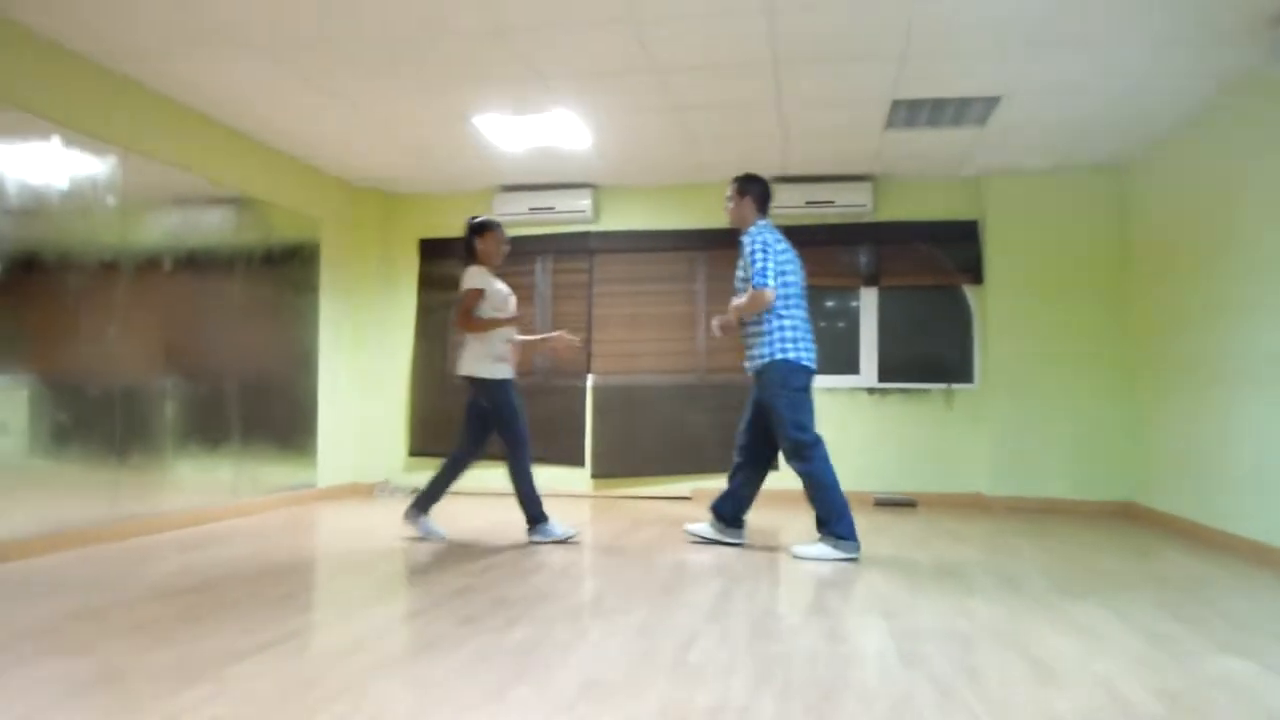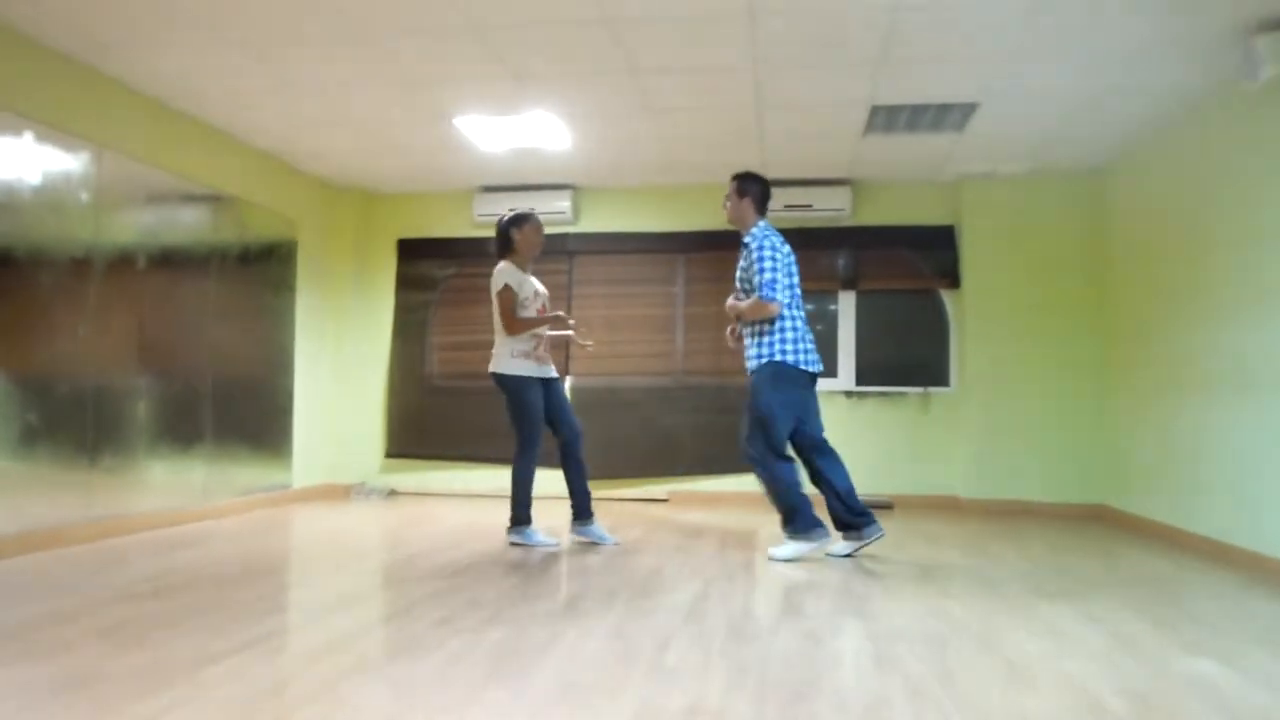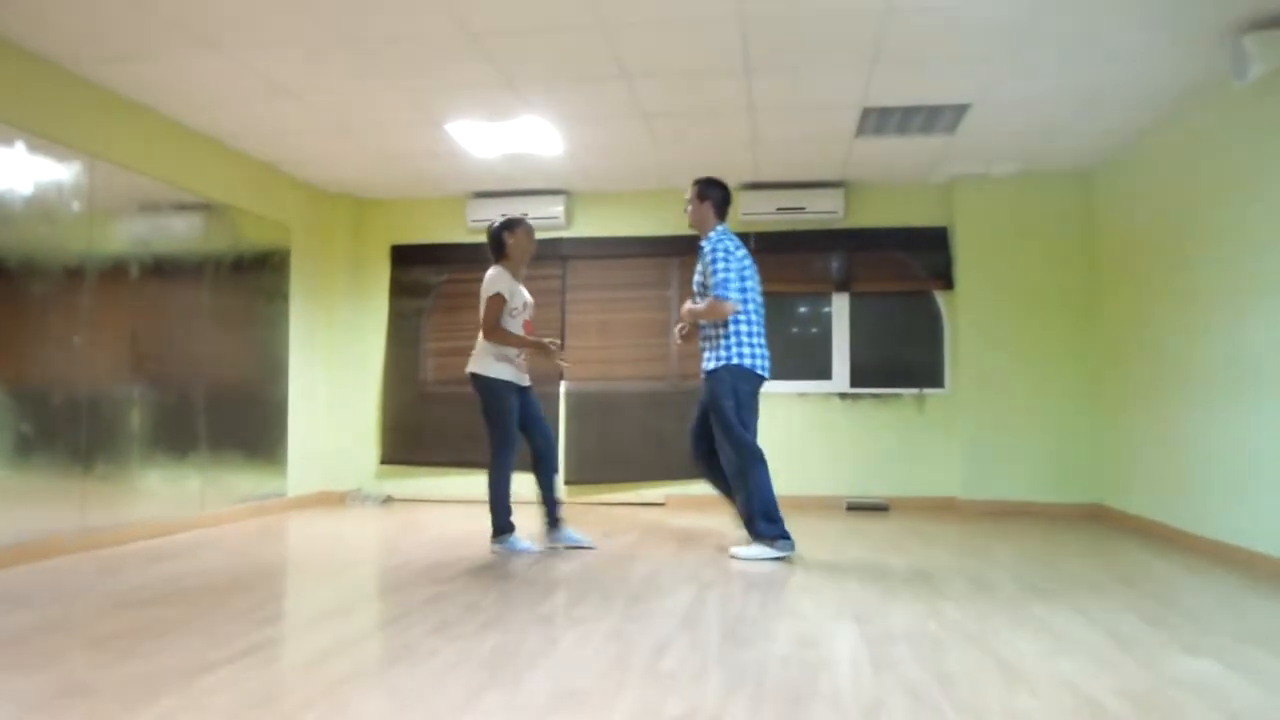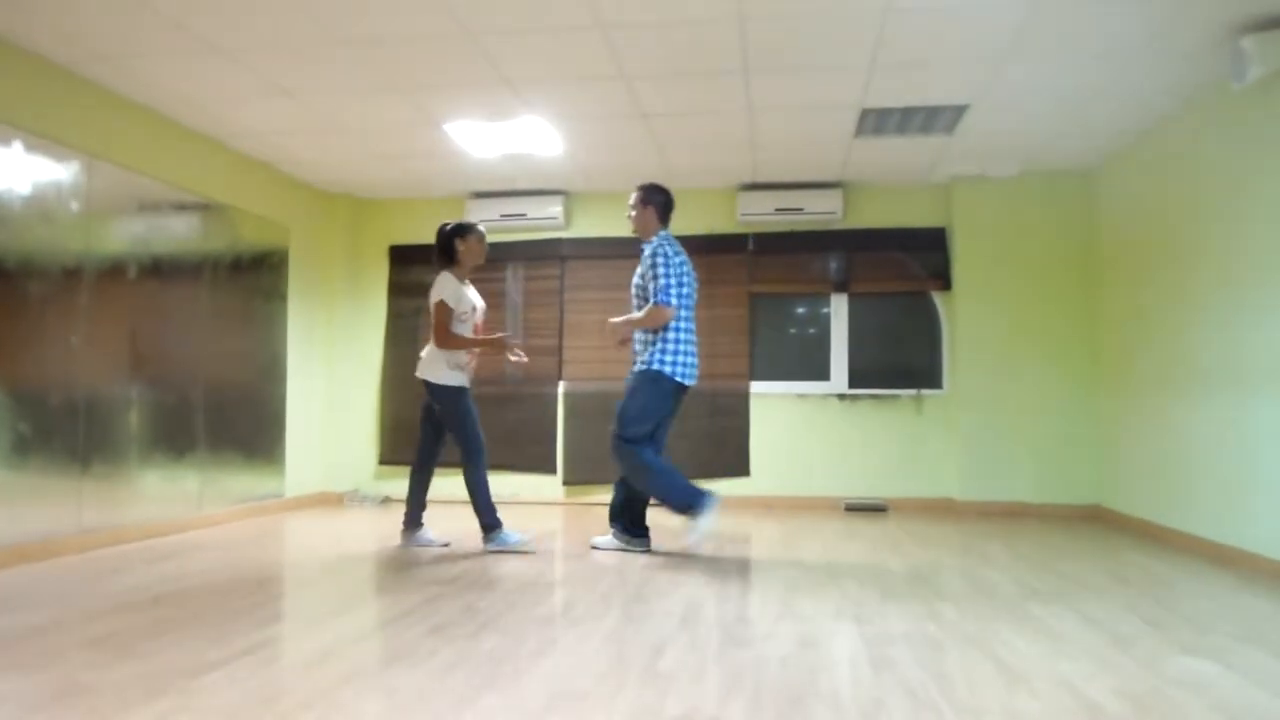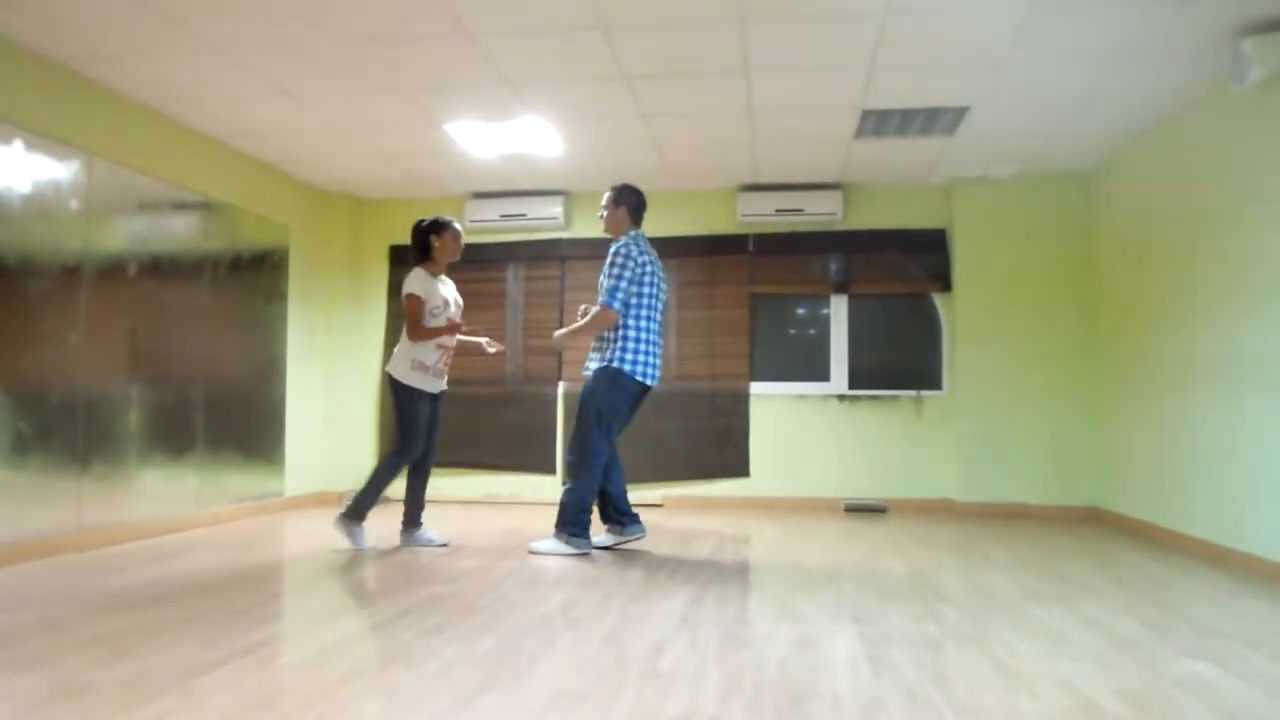
dt=0.4s
person 1, frame 1
left shoulder: (758, 241)
right shoulder: (768, 241)
left elbow: (763, 296)
left wrist: (738, 306)
right wrist: (732, 321)
left hip: (781, 358)
right hip: (775, 358)
left knee: (799, 445)
right knee: (752, 442)
left ankle: (840, 536)
right ankle: (727, 522)
person 1, frame 2
left shoulder: (761, 243)
right shoulder: (763, 242)
left elbow: (768, 304)
left wrist: (734, 309)
right wrist: (742, 325)
left hip: (778, 359)
right hip: (793, 358)
left knee: (764, 447)
right knee: (811, 445)
left ankle: (805, 527)
right ankle: (859, 525)
person 1, frame 3
left shoulder: (718, 246)
right shoulder: (727, 246)
left elbow: (723, 307)
left wrist: (692, 311)
right wrist: (696, 323)
left hip: (732, 363)
right hip: (729, 364)
left knee: (738, 450)
right knee: (705, 445)
left ankle: (772, 537)
right ankle: (762, 516)
person 1, frame 4
left shoulder: (659, 251)
right shoulder: (669, 251)
left elbow: (666, 311)
left wrist: (625, 324)
right wrist: (634, 332)
left hip: (660, 367)
right hip: (672, 367)
left knee: (628, 443)
right knee: (638, 444)
left ankle: (696, 502)
right ankle: (628, 530)
person 1, frame 5
left shoulder: (625, 250)
right shoulder: (645, 253)
left elbow: (608, 314)
left wrist: (568, 333)
right wrist: (593, 315)
left hip: (618, 366)
right hip: (637, 366)
left knee: (586, 449)
right knee: (600, 446)
left ankle: (572, 534)
right ankle: (623, 522)
person 2, frame 1
left shoulder: (490, 281)
right shoulder: (477, 276)
left elbow: (501, 336)
right elbow: (464, 322)
left wrist: (546, 338)
right wrist: (506, 319)
left hip: (495, 373)
right hip: (487, 372)
left knee: (470, 447)
right knee: (518, 443)
left ankle: (419, 510)
right ankle: (538, 523)
person 2, frame 2
left shoulder: (529, 277)
right shoulder: (506, 271)
right elbow: (510, 325)
left wrist: (562, 333)
right wrist: (549, 318)
left hip: (541, 369)
right hip: (514, 369)
left knee: (572, 436)
right knee: (531, 442)
left ankle: (583, 520)
right ankle: (520, 525)
person 2, frame 3
left shoulder: (514, 280)
right shoulder: (499, 277)
right elbow: (491, 331)
left wrist: (539, 347)
right wrist: (536, 343)
left hip: (515, 376)
right hip: (494, 374)
left knee: (545, 443)
right knee: (505, 448)
left ankle: (555, 526)
right ankle: (503, 533)
person 2, frame 4
left shoulder: (467, 287)
right shoulder: (447, 283)
right elbow: (442, 338)
left wrist: (501, 348)
right wrist: (488, 342)
left hip: (450, 378)
right hip: (444, 377)
left knee: (429, 450)
right knee: (474, 449)
left ankle: (412, 526)
right ankle: (492, 531)
person 2, frame 5
left shoulder: (448, 284)
right shoulder: (419, 279)
right elbow: (417, 330)
left wrist: (476, 340)
right wrist: (451, 327)
left hip: (435, 380)
right hip: (410, 377)
left knee: (424, 451)
right knee: (406, 450)
left ankle: (412, 526)
right ankle: (353, 517)
